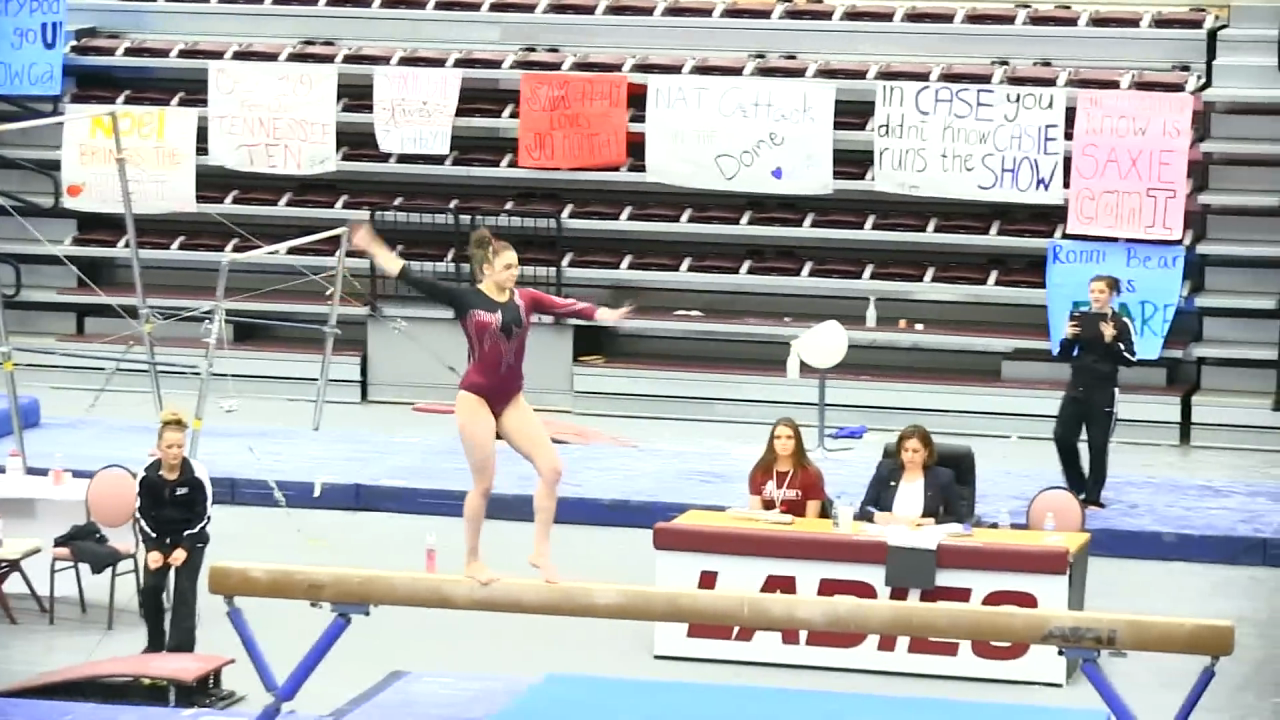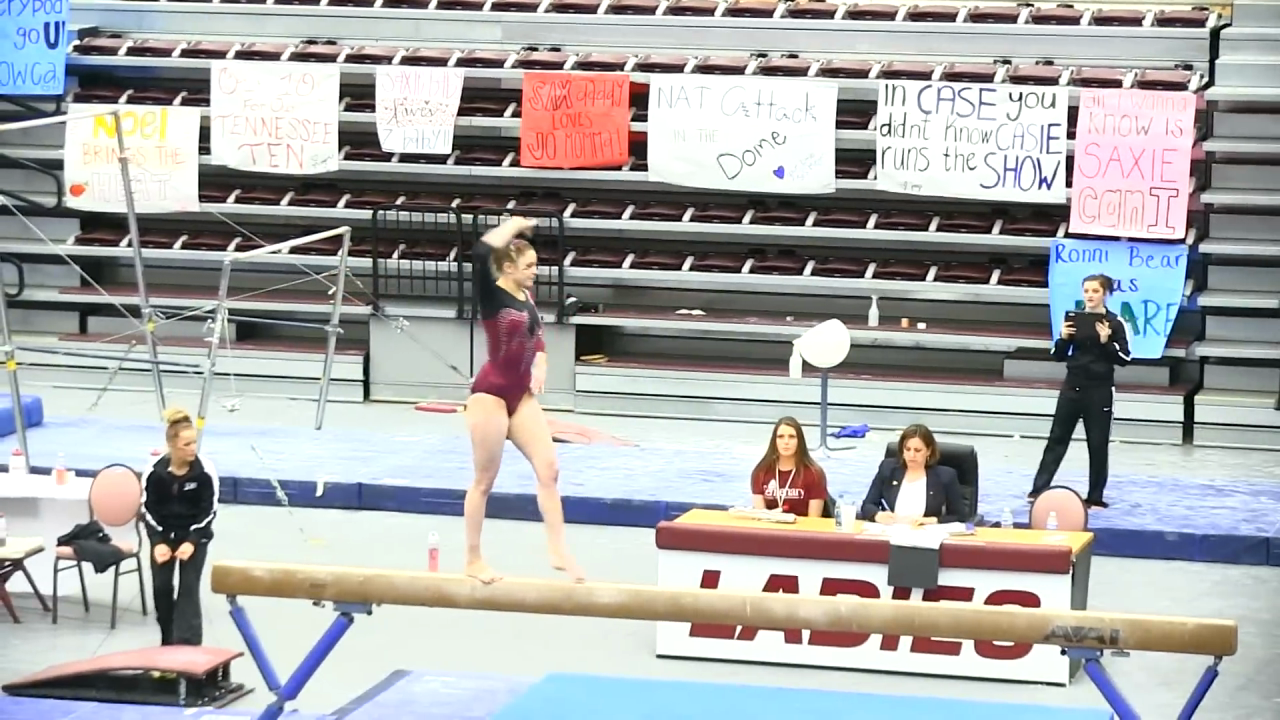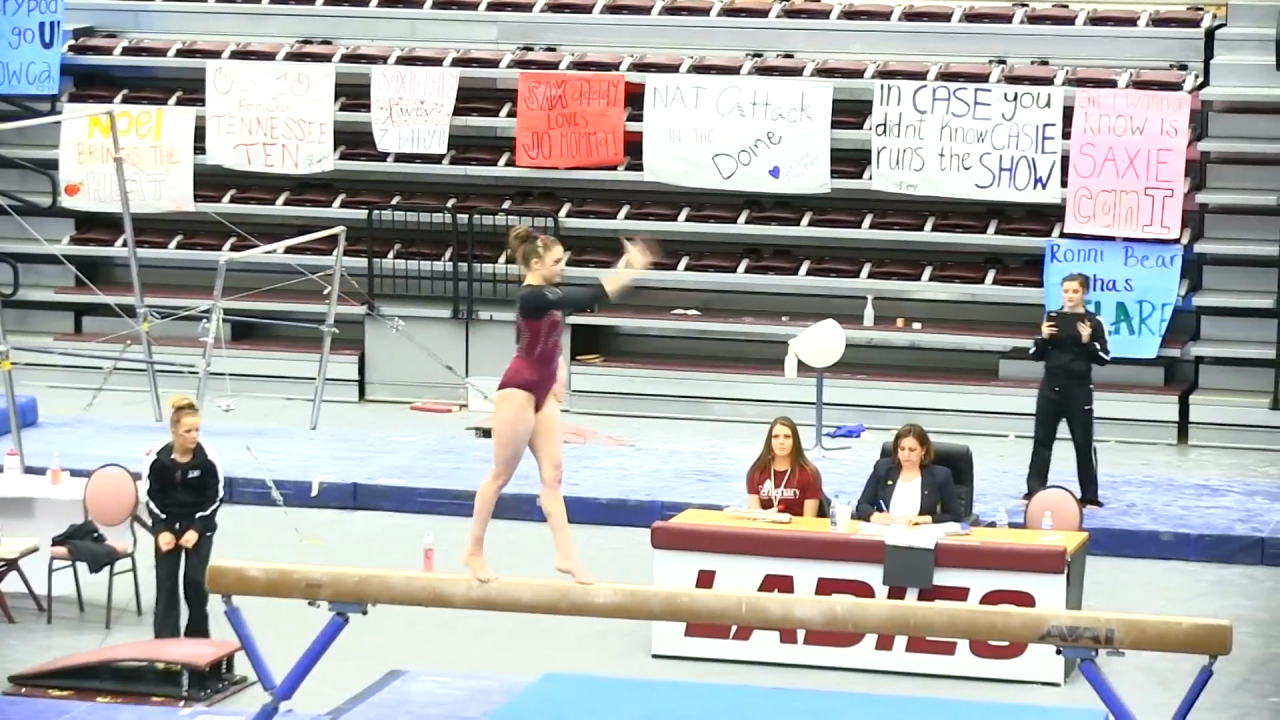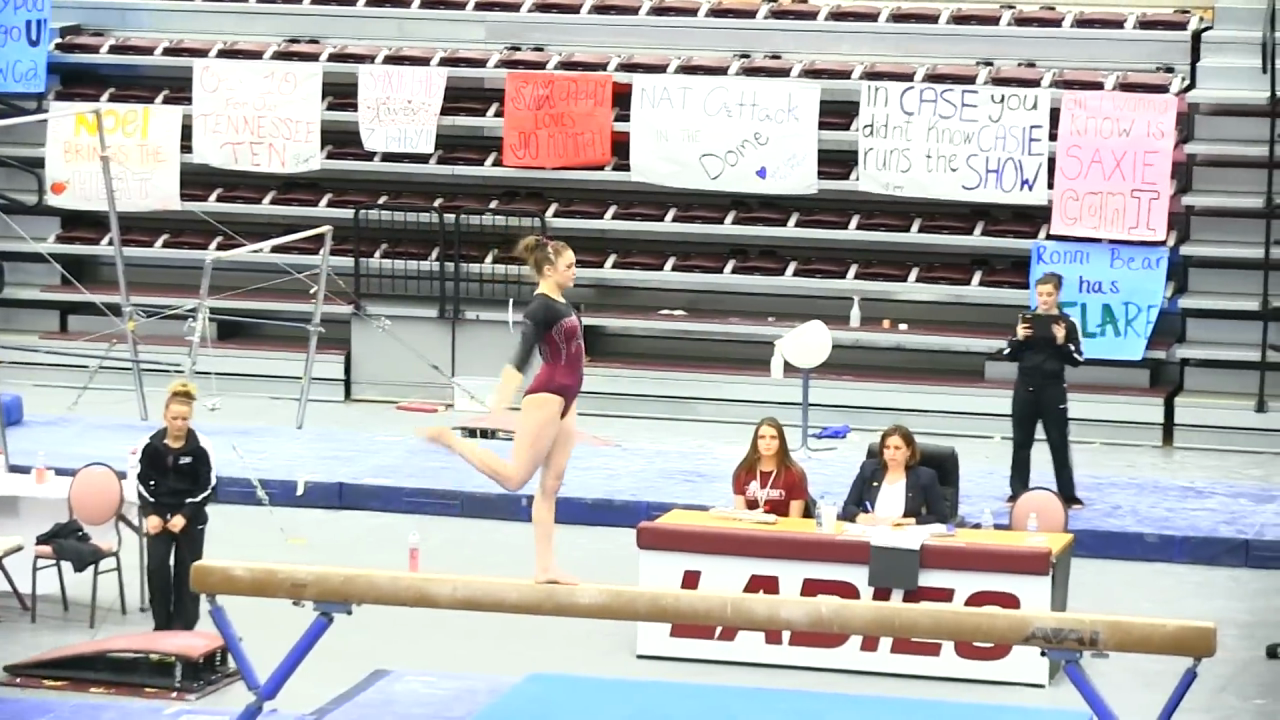
dt=0.3s
person 1, frame 1
left shoulder: (524, 298)
right shoulder: (465, 298)
left elbow: (567, 307)
right elbow: (410, 277)
left wrist: (602, 313)
right wrist: (372, 246)
left hip: (513, 401)
right hip: (476, 399)
left knee: (551, 470)
right knee: (483, 483)
left ankle: (541, 553)
right ankle: (472, 561)
person 1, frame 2
left shoulder: (526, 297)
right shoulder: (491, 296)
right elbow: (481, 255)
left wrist: (538, 366)
right wrist: (513, 225)
left hip: (522, 397)
right hip: (491, 395)
left knee: (548, 471)
right knee: (484, 481)
left ankle: (560, 552)
right ankle: (474, 560)
person 1, frame 3
left shoulder: (546, 294)
right shoulder: (531, 297)
right elbow: (587, 298)
left wrist: (559, 369)
right wrist: (629, 267)
left hip: (541, 392)
right hip: (517, 391)
left knee: (552, 476)
right knee: (501, 476)
left ankle: (566, 557)
right ankle: (474, 553)
person 1, frame 4
left shoulder: (557, 301)
right shoulder: (540, 308)
right elbow: (523, 351)
right wrist: (502, 393)
left hip: (564, 400)
right hip: (547, 398)
left knee: (551, 484)
right knee: (515, 477)
left ankle: (545, 566)
right ankle: (448, 437)
person 2, frame 1
left shoulder: (197, 474)
right shoulder: (147, 476)
left elbow: (203, 515)
right elbow: (143, 514)
left wrist: (184, 548)
right wrist: (152, 548)
left hip: (190, 539)
right hip: (158, 538)
left knee: (184, 594)
right knee: (150, 589)
left ankle: (179, 651)
right ankle: (156, 641)
person 2, frame 2
left shoulder: (205, 470)
right shoulder: (155, 472)
left elbow: (209, 511)
right elbow: (149, 510)
left wrist: (192, 542)
right wrist: (158, 542)
left hip: (195, 534)
right hip: (163, 534)
left knee: (189, 588)
right knee: (161, 587)
left ankle: (186, 644)
right ankle: (169, 640)
person 2, frame 3
left shoulder: (208, 459)
right shoulder: (158, 460)
left elbow: (215, 498)
right elbow: (152, 498)
left wrist: (196, 529)
right wrist: (162, 530)
left hip: (200, 524)
right hip: (168, 524)
left knee: (196, 580)
right knee: (165, 581)
left ankle: (198, 635)
right ankle: (166, 639)
person 2, frame 4
left shoulder: (200, 447)
right shoulder: (151, 445)
left elbow: (207, 486)
right elbow: (143, 482)
left wrist: (185, 515)
right wrist: (150, 514)
left hip: (191, 516)
right hip: (159, 512)
left knee: (187, 573)
right knee: (157, 568)
left ankle: (182, 629)
right ankle: (162, 626)
person 3, frame 1
left shoulder: (1121, 324)
right shoulder: (1079, 319)
left elbow: (1129, 359)
right elbow: (1064, 356)
left wrist: (1111, 342)
right wrist: (1068, 338)
left hip: (1104, 390)
right hip: (1076, 387)
left knee: (1098, 444)
right knee: (1063, 437)
left ankle: (1093, 496)
right ankle: (1077, 483)
person 3, frame 2
left shoulder: (1115, 323)
right shoulder: (1073, 319)
left elbow: (1124, 359)
right elbow: (1058, 356)
left wrist: (1106, 342)
right wrist: (1063, 338)
left hip: (1100, 390)
right hip: (1072, 386)
left knee: (1098, 444)
right knee: (1057, 437)
left ankle: (1095, 496)
right ankle: (1040, 488)
person 3, frame 3
left shoulder: (1093, 322)
right shoulder: (1052, 318)
left elbow: (1104, 358)
right elbow: (1036, 355)
left wrist: (1088, 342)
right wrist: (1043, 338)
left hip: (1079, 389)
right hip: (1051, 387)
left knee: (1084, 442)
right knee: (1042, 439)
left ankle: (1089, 496)
right ankle: (1035, 490)
person 3, frame 4
left shoulder: (1067, 323)
right shoulder: (1025, 320)
left elbow: (1077, 360)
right elbow: (1010, 355)
left wrist: (1062, 343)
right wrist: (1018, 339)
left hip: (1053, 389)
right hip: (1025, 387)
left knee: (1059, 442)
right knee: (1021, 441)
left ankle: (1068, 495)
right ankle: (1018, 492)
